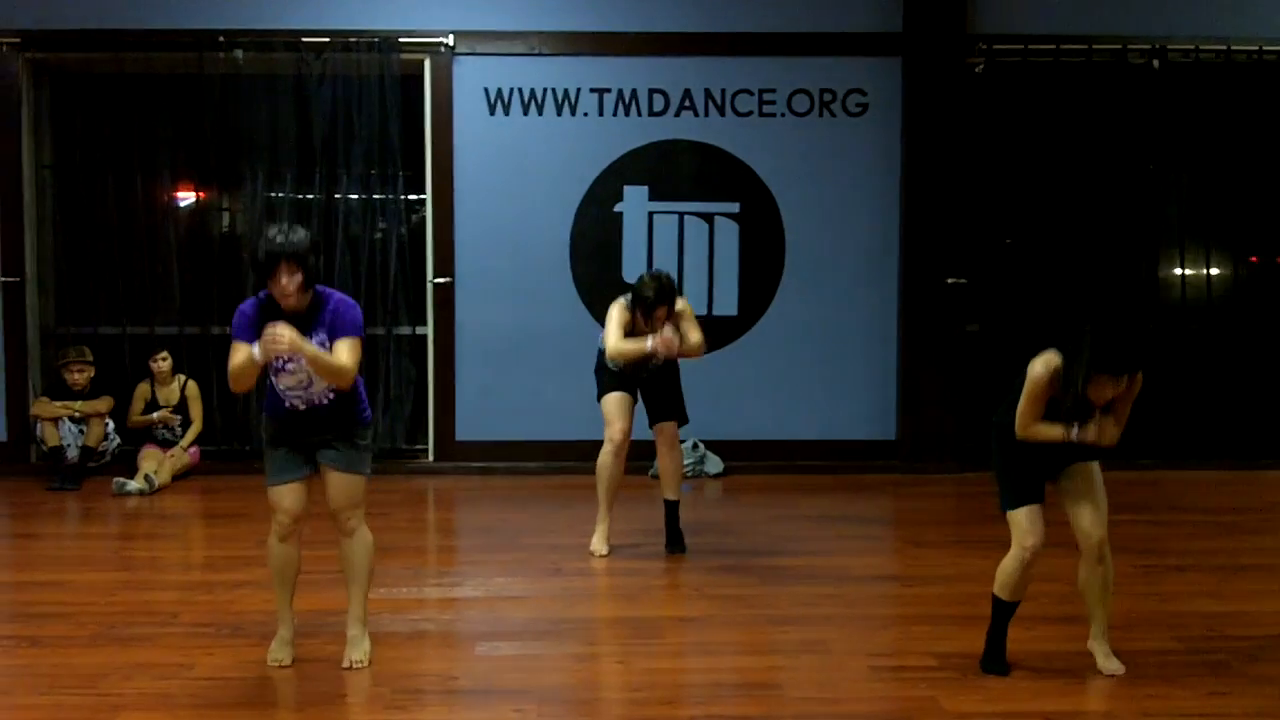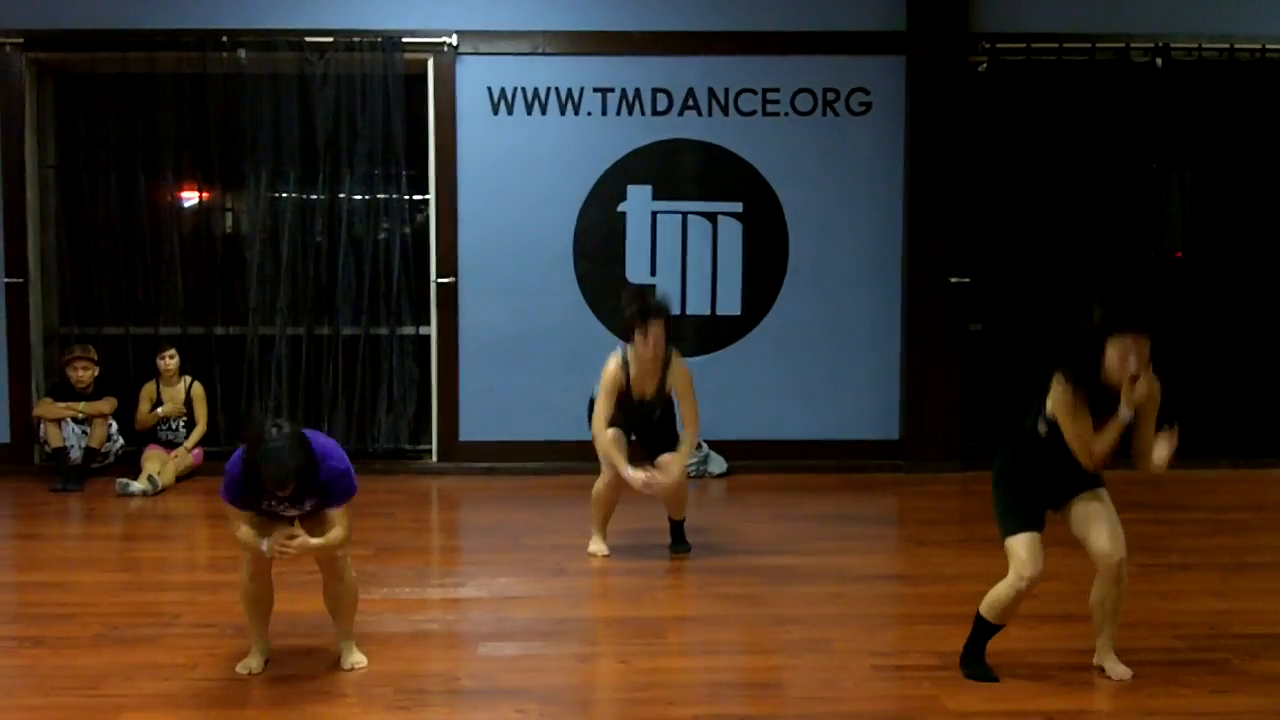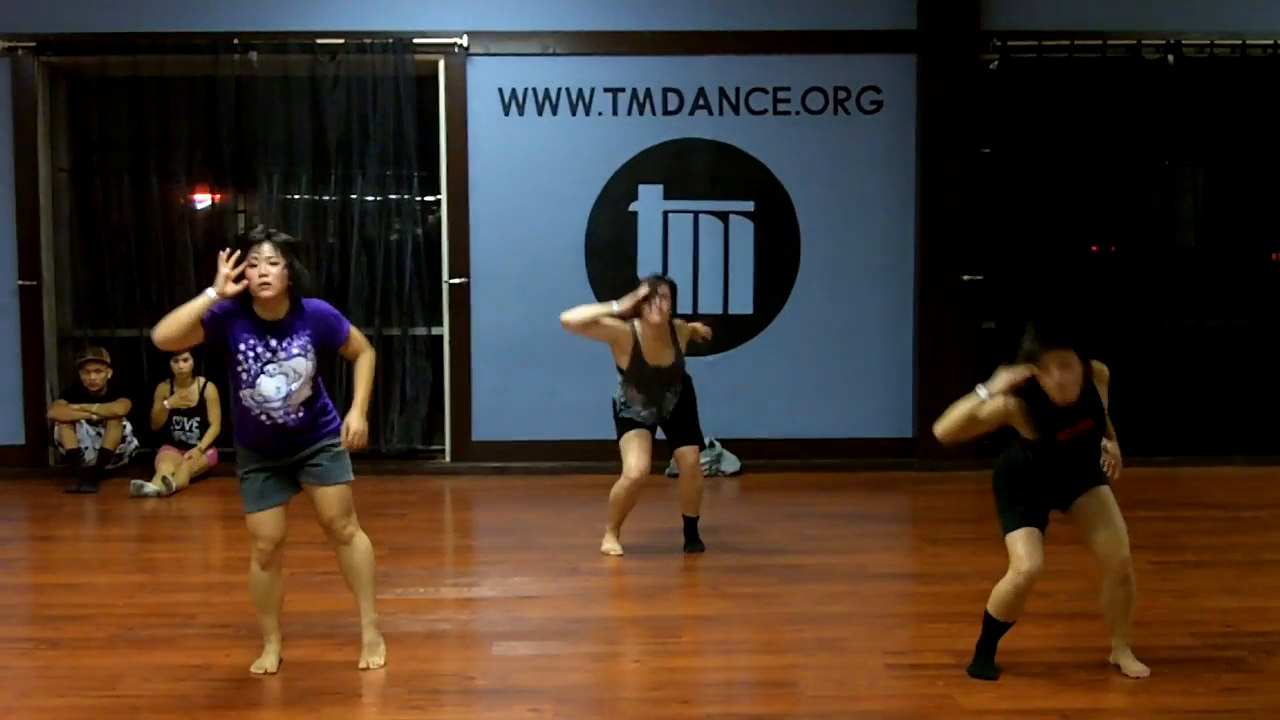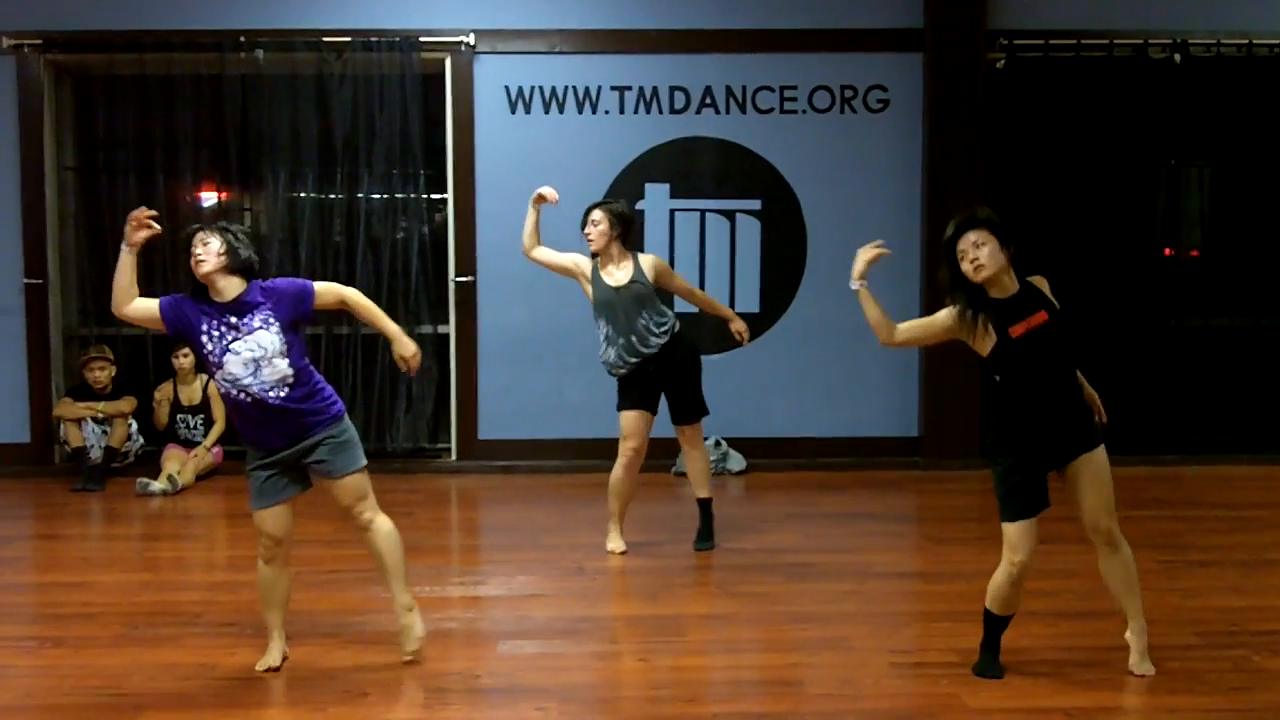
dt=0.7s
person 1, frame 1
left shoulder: (340, 308)
right shoulder: (251, 313)
left elbow: (345, 374)
right elbow: (237, 381)
left wrist: (301, 347)
right wrist: (260, 353)
left hip: (342, 427)
right hip: (284, 431)
left knee: (348, 518)
right knee: (284, 521)
left ankle: (357, 626)
right ankle: (284, 626)
person 1, frame 2
left shoulder: (330, 465)
right shoulder: (240, 470)
left elbow: (339, 529)
right elbow: (241, 527)
left wrist: (311, 544)
right wrist: (266, 544)
left hip: (322, 503)
left knee: (333, 560)
right knee: (254, 565)
left ankle: (347, 644)
right ankle: (258, 648)
person 1, frame 3
left shoulder: (317, 316)
right shoulder: (227, 318)
left elbow: (364, 353)
right elbow: (162, 338)
left wrist: (358, 409)
right wrist: (216, 293)
left hip: (319, 441)
right hip: (258, 453)
left knee: (343, 529)
right knee: (265, 547)
left ankle: (370, 630)
right ankle: (271, 644)
person 1, frame 4
left shoulder: (275, 295)
right shoulder: (190, 312)
left elbow: (344, 295)
right elbow: (124, 306)
left wrist: (397, 336)
right wrist: (131, 249)
left hip: (322, 425)
right hip: (265, 447)
left knee: (365, 513)
right knee: (272, 543)
left ankle: (406, 609)
right ankle: (276, 642)
person 2, frame 1
left shoulder: (1131, 380)
right shoulder: (1047, 371)
left elbow: (1113, 431)
right elbow: (1024, 428)
left wrist: (1103, 433)
right wrist: (1079, 431)
left hip: (1075, 443)
right hip: (1018, 443)
left knee: (1096, 538)
right knee: (1029, 543)
left ankle: (1099, 638)
right ankle: (995, 641)
person 2, frame 2
left shoulder: (1147, 390)
right shoulder: (1069, 388)
left elbow: (1141, 454)
right elbow: (1092, 458)
left wrist: (1159, 453)
right wrist: (1124, 411)
left hip: (1074, 476)
right hip: (1023, 475)
left knee: (1112, 558)
right knee: (1026, 573)
left ankle: (1104, 649)
right ankle: (973, 650)
person 2, frame 3
left shoulder: (1098, 375)
right shoulder: (1018, 402)
right elbow: (943, 431)
left wrist: (1110, 441)
right wrist: (988, 391)
left hip: (1082, 475)
right hip: (1024, 483)
left knee: (1120, 562)
right knee: (1026, 570)
left ankle: (1121, 648)
right ankle: (984, 651)
person 2, frame 4
left shoulder: (1040, 288)
right shoulder: (967, 317)
right elbow: (890, 335)
left wrist: (1083, 388)
right wrist: (859, 281)
left hip: (1075, 426)
right hip: (1018, 440)
left knee: (1106, 534)
right knee: (1017, 559)
left ankle: (1138, 633)
right ankle: (989, 649)
person 3, frame 1
left shoulder: (680, 309)
right shoulder: (620, 310)
left elbow: (698, 344)
right elbow: (612, 348)
left wrist: (676, 345)
right wrist: (650, 343)
left hip: (660, 365)
right hip: (616, 367)
left knee: (669, 437)
right knee: (617, 436)
left ankle: (672, 523)
right ankle: (602, 525)
person 3, frame 2
left shoulder: (676, 367)
right shoulder: (616, 366)
left elbow: (692, 426)
right elbow: (599, 429)
left wrist: (676, 470)
right wrist: (627, 471)
left hip: (656, 417)
right hip: (616, 418)
left knee: (674, 477)
right knee: (613, 474)
left ankle: (678, 533)
right ankle: (597, 534)
person 3, frame 3
left shoulder: (679, 331)
right shoulder: (623, 334)
right elbow: (567, 319)
left wrist: (697, 328)
right wrist: (617, 307)
left hip: (678, 402)
right hip: (635, 411)
left knee: (691, 464)
right knee: (635, 474)
left ankle: (691, 531)
right ankle: (611, 533)
person 3, frame 4
left shoulder: (648, 264)
right shoulder: (584, 269)
left elbow: (690, 292)
right elbow: (532, 250)
left wrist: (730, 316)
right wrist: (535, 206)
left hip: (675, 353)
right hip: (634, 368)
left knee: (691, 436)
right knee: (630, 450)
left ankle: (705, 520)
right ankle: (614, 529)
